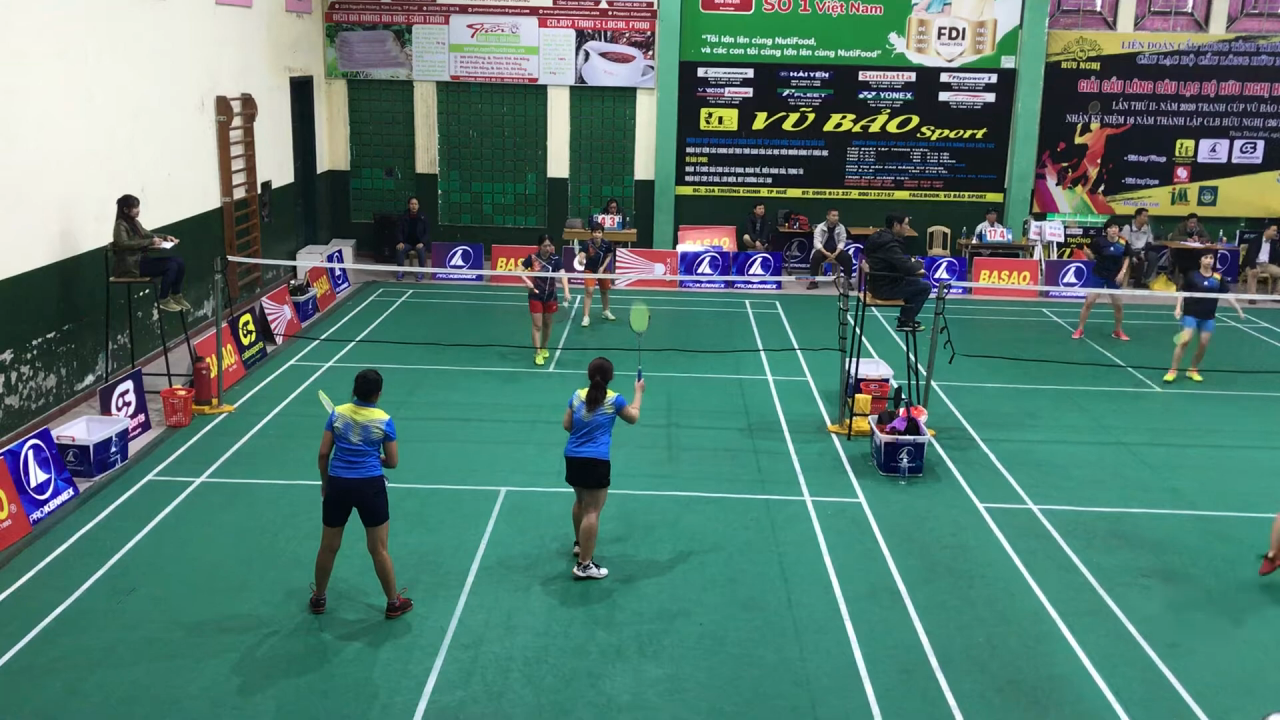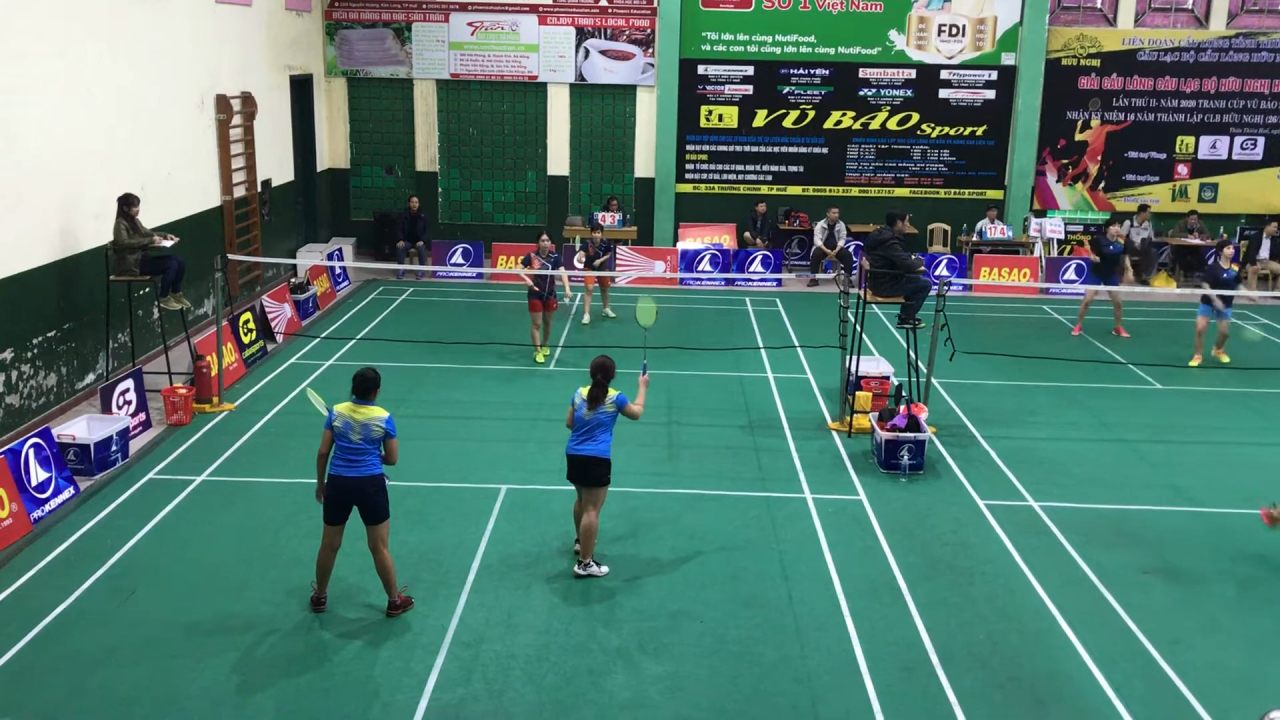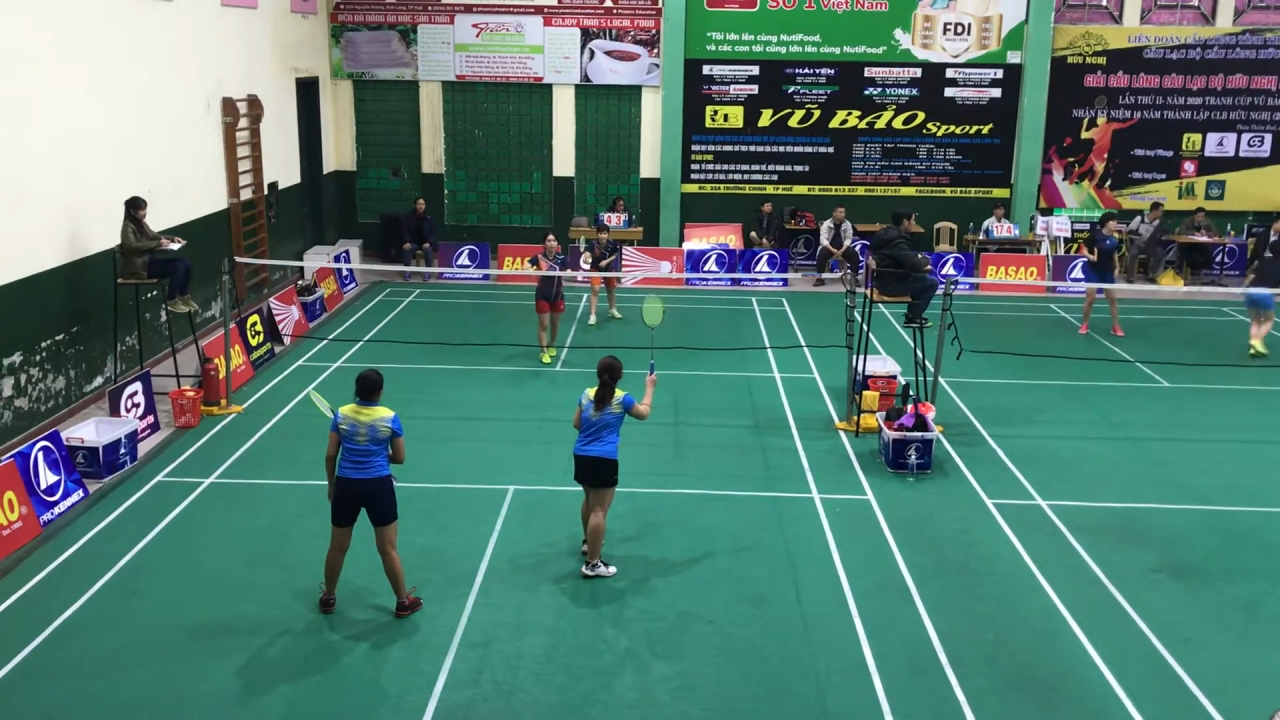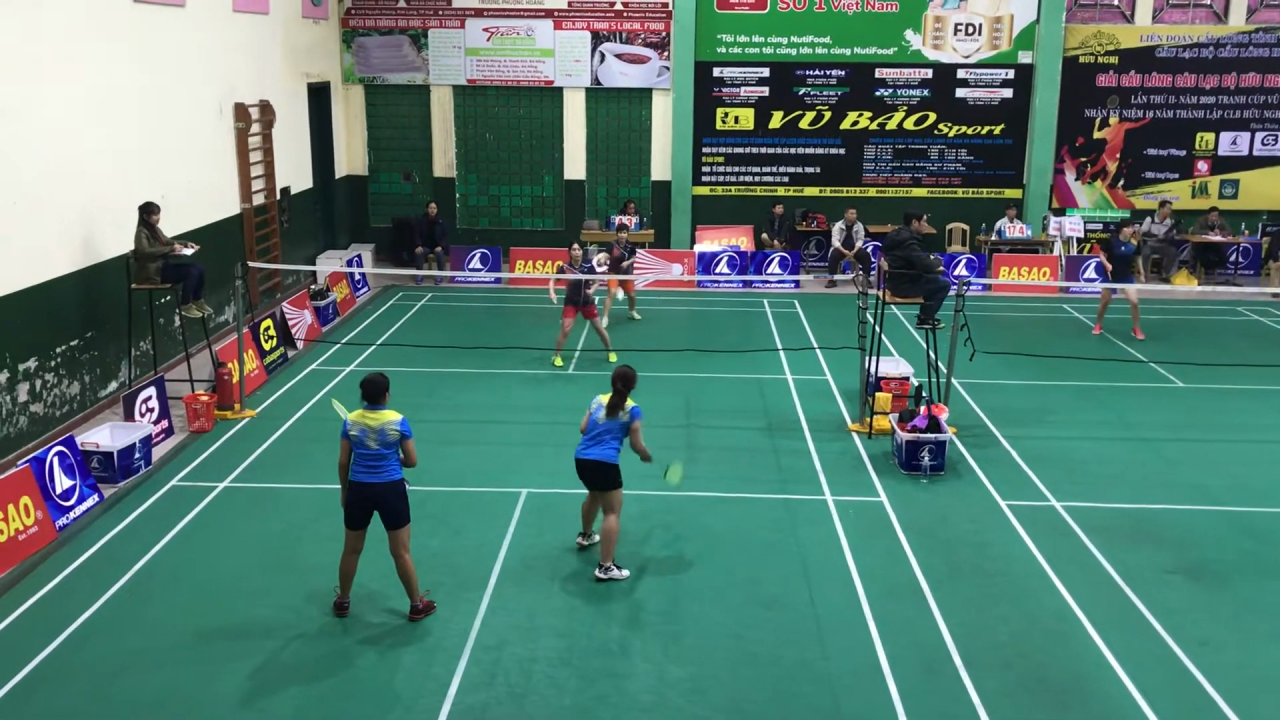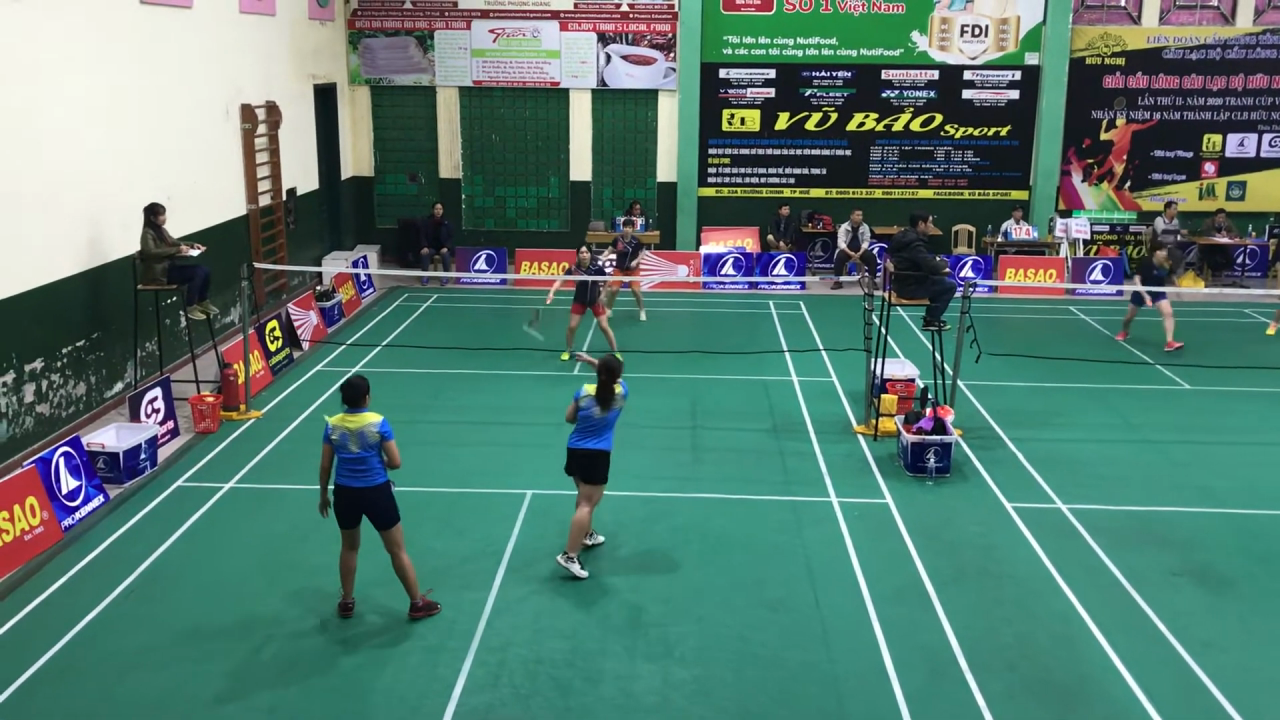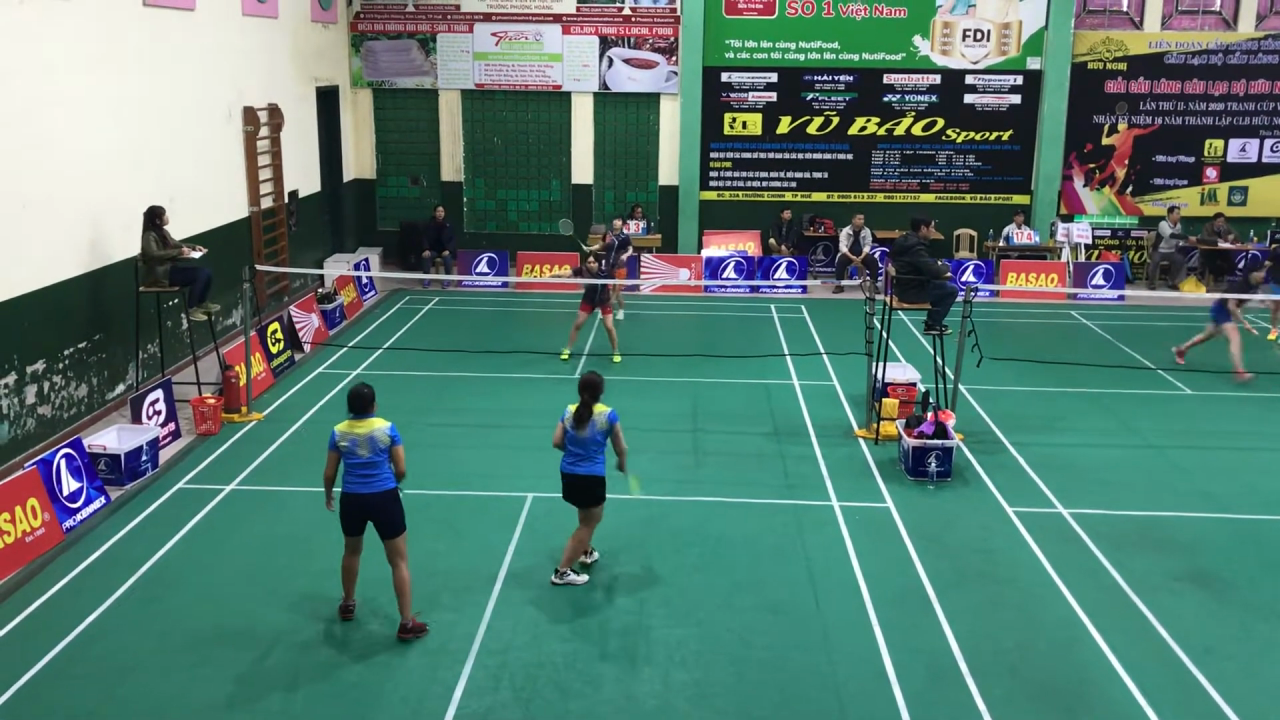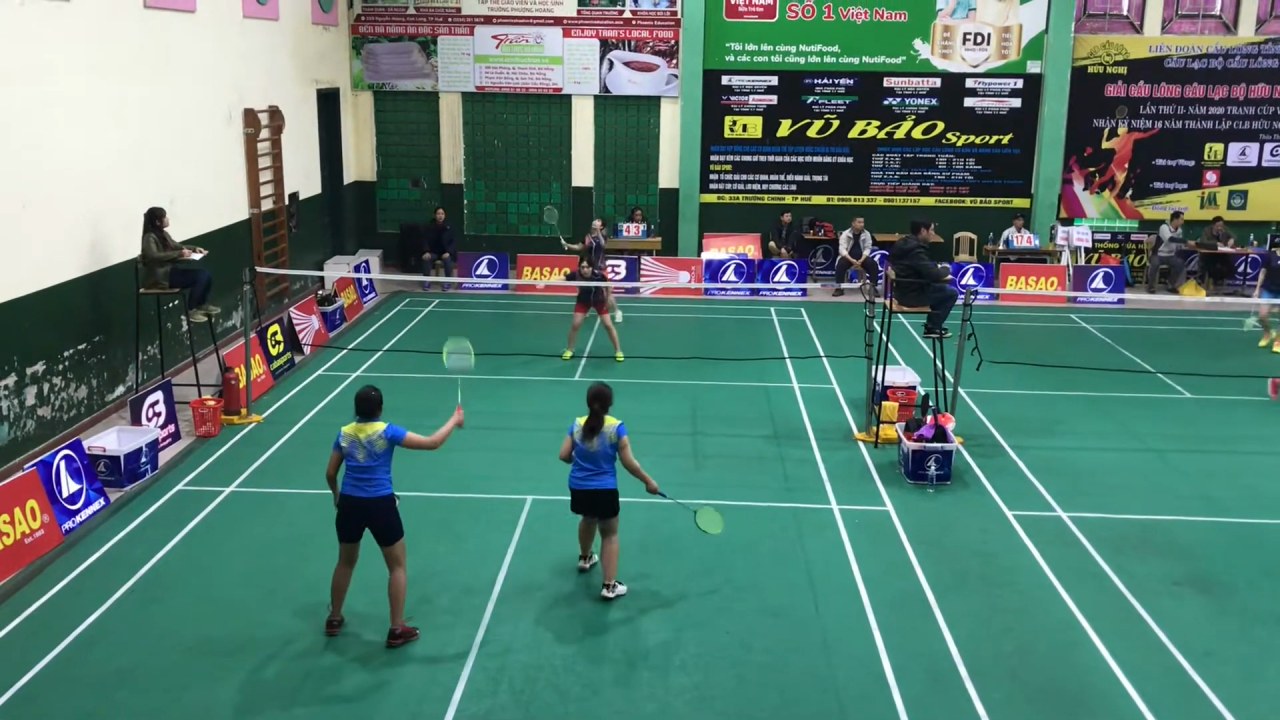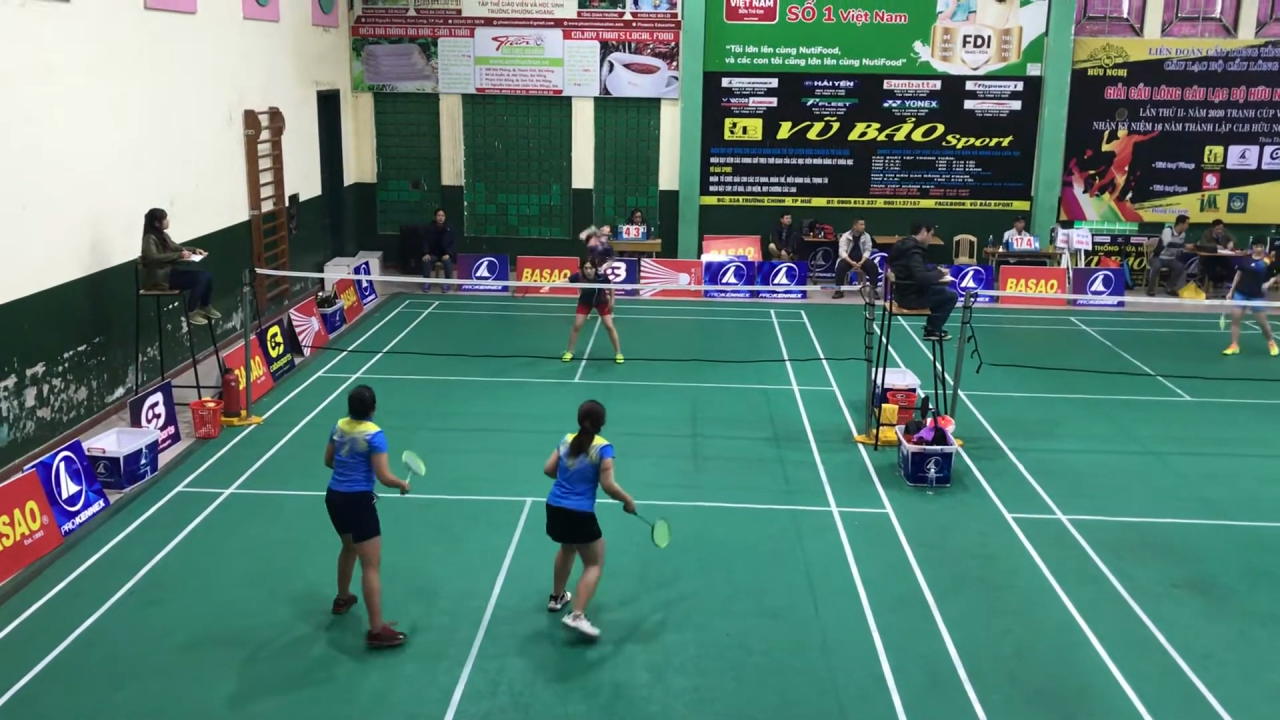
dt=0.5s
person 1, frame 1
left shoulder: (337, 413)
right shoulder: (384, 421)
left elbow: (323, 454)
right elbow: (392, 463)
left wrist: (325, 482)
left hip: (338, 485)
right hip: (370, 487)
left knee: (328, 547)
right knee: (379, 550)
left ankle: (318, 598)
right ankle: (393, 603)
person 1, frame 2
left shoulder: (336, 412)
right shoulder: (383, 418)
left elbow: (322, 452)
right elbow: (392, 459)
left wrist: (320, 483)
left hip: (338, 483)
right hip: (370, 485)
left knee: (329, 545)
right knee: (380, 548)
left ankle: (319, 597)
right ankle: (394, 601)
person 1, frame 3
left shoulder: (341, 415)
right shoulder: (390, 418)
left elbow: (330, 455)
right elbow: (400, 458)
left wrist: (331, 485)
left hip: (346, 486)
right hip: (378, 486)
left knee: (338, 547)
right knee: (388, 549)
left ankle: (328, 598)
right ankle: (403, 602)
person 1, frame 4
left shoulder: (351, 421)
right shoulder: (398, 421)
left elbow: (343, 462)
right elbow: (411, 461)
left wrist: (344, 491)
left hip: (358, 490)
right hip: (391, 490)
left knee: (351, 550)
right knee: (401, 553)
left ankle: (342, 601)
right ankle: (416, 605)
person 1, frame 5
left shoulder: (332, 425)
right shoulder: (378, 423)
left elbow: (325, 466)
right elbow: (395, 463)
left wrist: (323, 495)
left hip: (345, 493)
right hip: (376, 492)
left knee: (349, 547)
right knee: (397, 550)
left ankle: (347, 601)
right ankle: (417, 603)
person 1, frame 6
left shoulder: (339, 432)
right shoulder: (387, 429)
left elbow: (329, 473)
right elbow: (401, 471)
left wrist: (328, 495)
left hip: (352, 499)
right hip: (384, 498)
left knee: (352, 552)
right knee: (399, 561)
left ankle: (348, 604)
right ankle: (407, 623)
person 1, frame 7
left shoulder: (344, 433)
right shoulder: (386, 431)
left elbow: (330, 474)
right elbow: (431, 443)
left wrist: (337, 495)
right wrist: (453, 421)
left hip: (349, 504)
right hip: (380, 505)
left knee: (345, 562)
right knee: (397, 566)
left ankle: (334, 619)
right ankle: (397, 629)
person 1, frame 8
left shoulder: (339, 427)
right shoulder: (374, 435)
right elbow: (384, 477)
right wrist: (403, 485)
left hip: (334, 497)
right hip: (359, 500)
left knee: (349, 547)
right knee: (371, 566)
left ankle: (342, 598)
right ankle: (377, 629)
person 2, frame 1
left shoulder: (577, 396)
right shoulder: (614, 400)
left elbow: (567, 425)
right elbow: (633, 417)
right wrist: (638, 392)
left hip: (572, 457)
right hip: (596, 461)
left knee: (581, 502)
right knee: (592, 512)
left ankle: (580, 544)
right ankle: (584, 565)
person 2, frame 2
left shoulder: (579, 394)
right shoulder: (615, 398)
left elbow: (569, 422)
right elbow: (636, 413)
right wrist: (642, 387)
left hip: (573, 455)
right hip: (596, 459)
left knee: (582, 501)
right knee: (591, 510)
left ankle: (580, 541)
right ankle: (584, 563)
person 2, frame 3
left shoulder: (586, 394)
right shoulder: (622, 399)
left elbow: (576, 423)
right elbow: (644, 413)
right wrist: (649, 387)
left hip: (581, 456)
right hip: (603, 460)
left knee: (589, 501)
right knee: (599, 511)
left ankle: (588, 542)
right ankle: (592, 564)
person 2, frame 4
left shoulder: (597, 400)
right shoulder: (632, 409)
left elbow: (583, 428)
right elbow: (636, 445)
right wrist: (646, 455)
left hip: (581, 459)
right hip: (604, 463)
left knee: (594, 495)
right knee: (612, 512)
left ankle: (585, 535)
right ankle: (606, 567)
person 2, frame 5
left shoulder: (584, 391)
right shoulder: (621, 392)
left elbow: (569, 418)
right elbow: (615, 379)
right wrist: (592, 360)
left hip: (574, 450)
right hip: (597, 454)
left knee: (584, 496)
right knee: (587, 505)
left ankle: (587, 534)
right ankle: (569, 556)
person 2, frame 6
left shoulder: (569, 412)
right shoulder: (608, 414)
left elbow: (557, 443)
right elbow: (620, 447)
right wrist: (622, 462)
left hip: (568, 473)
right hip: (592, 476)
left knee: (586, 514)
right knee: (588, 523)
left ankle: (586, 552)
right ankle: (562, 571)
person 2, frame 7
left shoulder: (577, 424)
right shoulder: (616, 427)
left elbow: (564, 455)
right elbow: (628, 462)
right wrist: (648, 481)
left hip: (578, 488)
right hip: (604, 490)
left knee: (588, 519)
right knee: (609, 535)
left ankle: (585, 557)
right ankle: (609, 585)
person 2, frame 8
left shoulder: (566, 440)
right shoulder: (603, 447)
left elbow: (548, 469)
right elbow: (608, 486)
right wrist: (627, 500)
left hip: (554, 507)
right hip: (580, 513)
left knee: (567, 549)
right knee: (594, 564)
left ankle: (556, 597)
right ankle: (576, 615)
